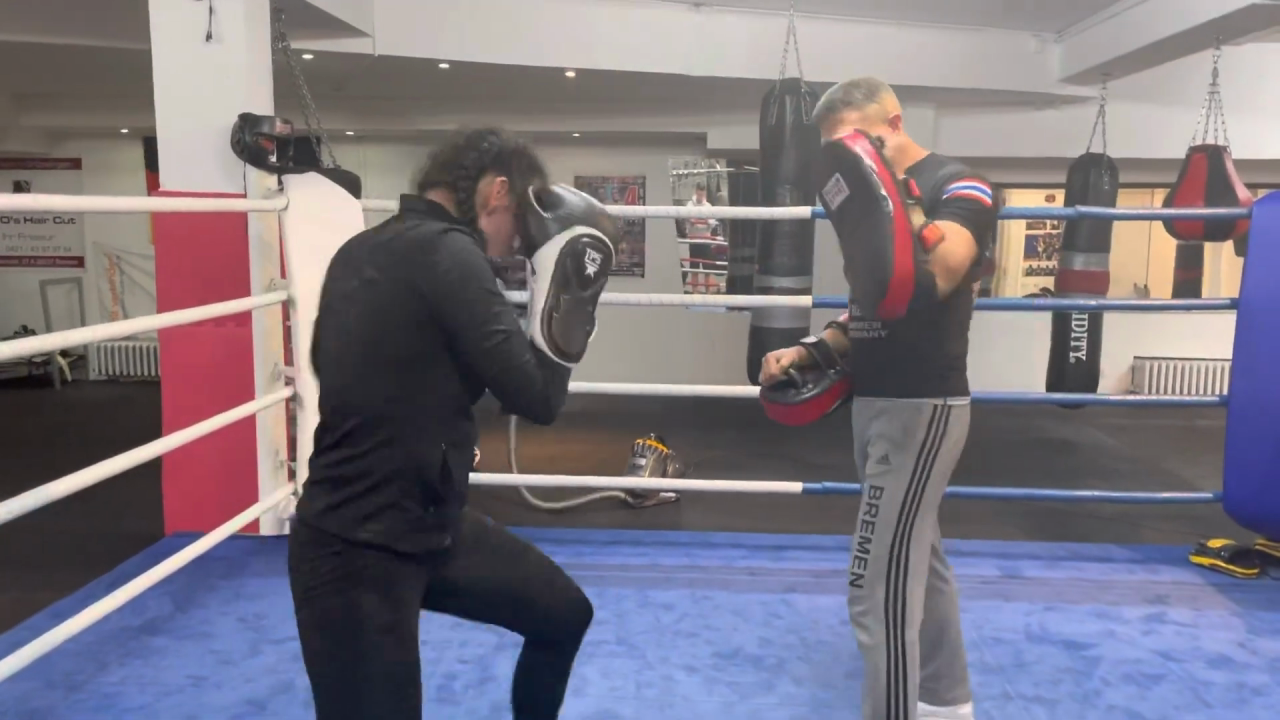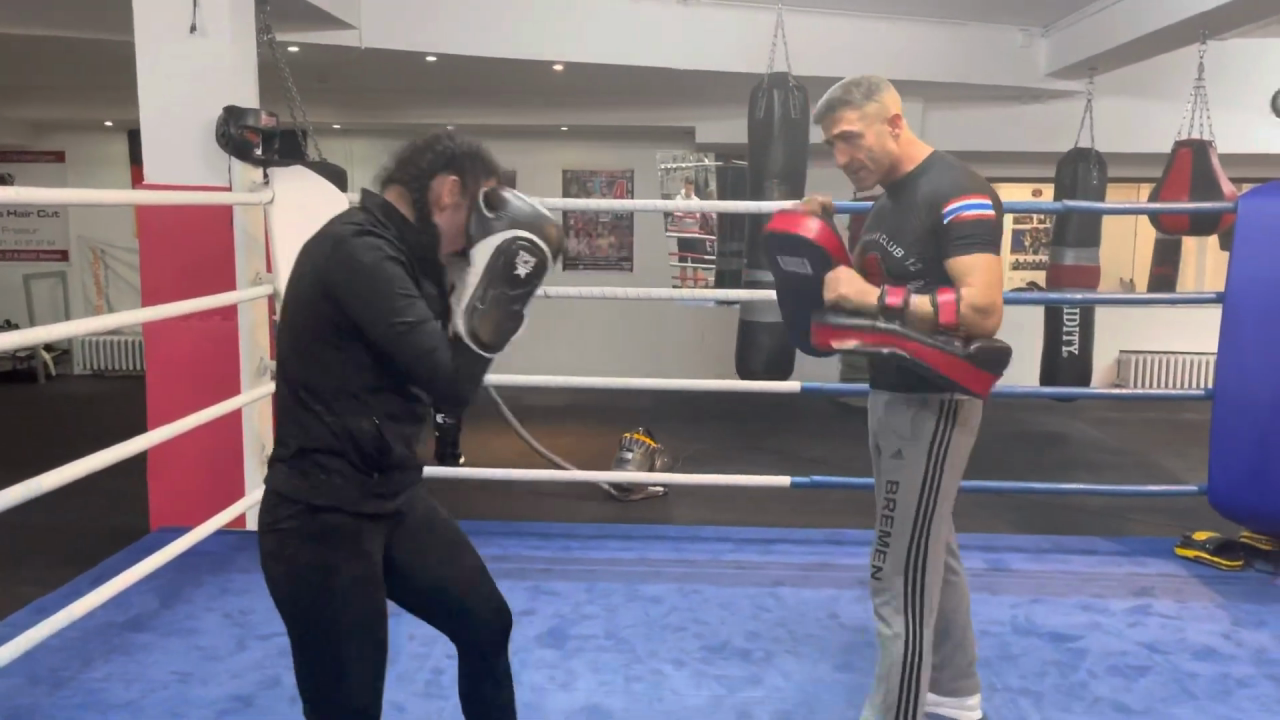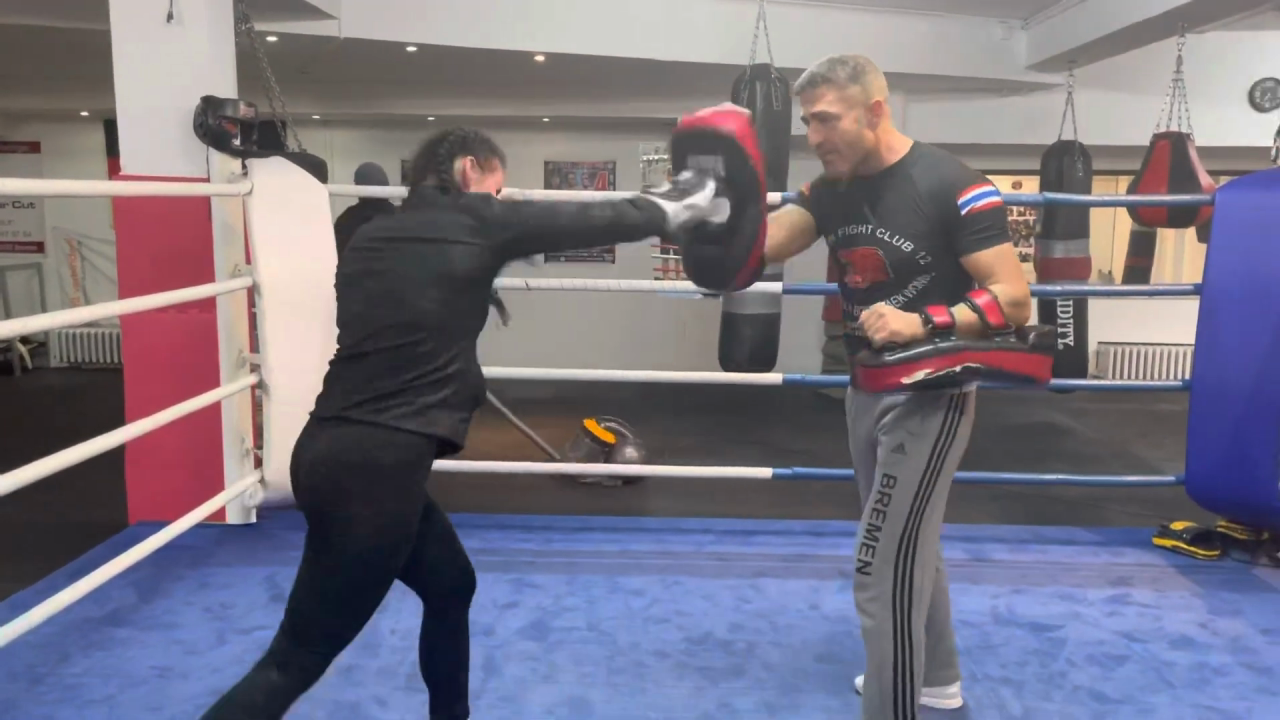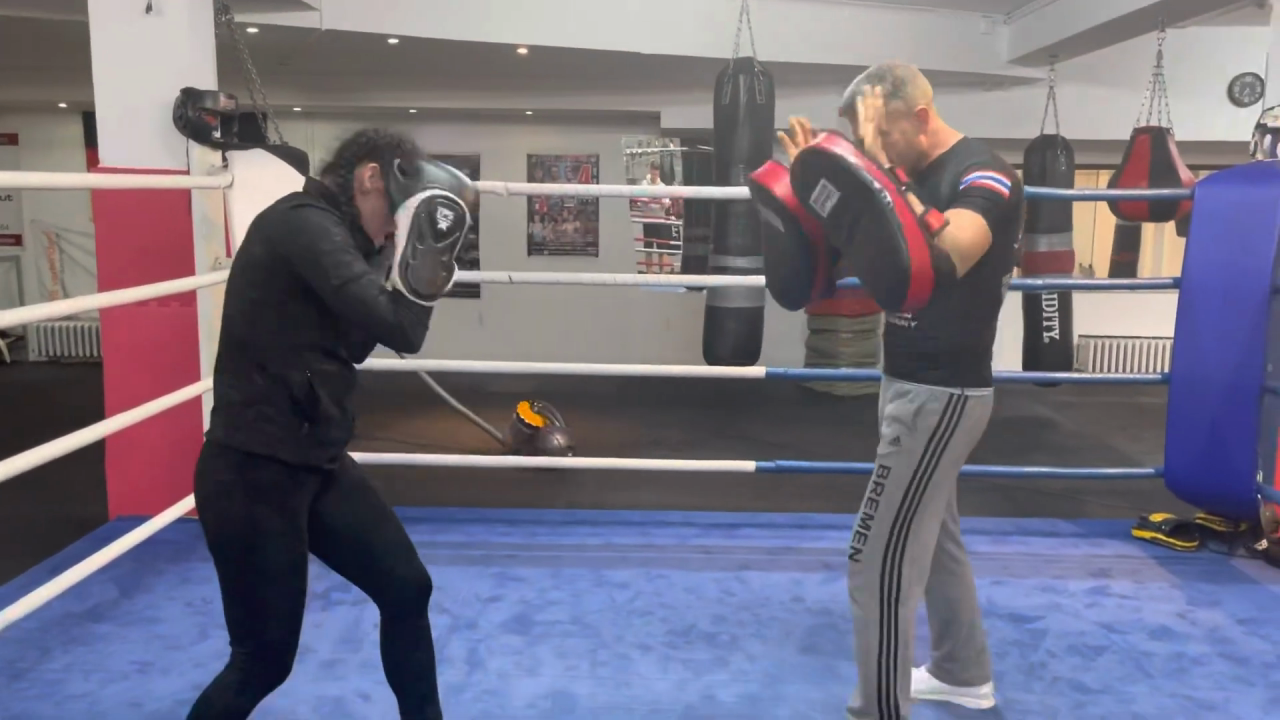
dt=0.5s
person 1, frame 1
left shoulder: (961, 189)
left elbow: (933, 277)
right wrist: (809, 353)
left hip: (921, 409)
right hip: (876, 405)
left knee: (878, 586)
right knee: (918, 563)
person 1, frame 2
left shoulder: (959, 195)
right shoulder: (888, 201)
left elbow: (982, 312)
right elbow: (871, 286)
left wrist: (874, 297)
left hip: (934, 404)
right hip: (894, 397)
left knee: (901, 575)
right knee: (929, 552)
person 1, frame 3
left shoulder: (955, 185)
right shoulder: (840, 185)
left elbow: (1016, 298)
right elbow: (758, 245)
left wrist: (919, 322)
left hip: (928, 400)
right hip: (867, 393)
left knee: (882, 569)
right knee: (906, 547)
person 1, frame 4
left shoulder: (984, 177)
right shoulder: (916, 178)
left elbow: (942, 255)
left wrist: (876, 162)
left hip: (942, 396)
right hip: (914, 386)
left knee: (877, 561)
right knee: (932, 538)
person 2, frame 1
left shoulder: (361, 254)
right shoulder: (437, 255)
right elbow: (537, 395)
right wrist: (569, 261)
right hip: (352, 548)
left knee: (562, 614)
person 2, frame 2
left shoulder: (393, 247)
right shoulder: (355, 250)
left elbow: (430, 349)
right elbow: (450, 381)
left wrist: (479, 271)
right wrist: (502, 268)
left hip: (386, 499)
right hip: (321, 518)
left knee: (487, 623)
person 2, frame 3
left shoulder: (368, 238)
right shoulder: (480, 220)
right elbow: (599, 222)
right wrist: (693, 196)
left hip: (339, 446)
right hip: (377, 461)
left knee: (451, 586)
right knee: (301, 655)
person 2, frame 4
left shoulder: (322, 229)
right shoulder: (302, 223)
left elbow: (355, 341)
right elbow: (399, 329)
left wrist: (385, 253)
right wrist: (430, 229)
left hip: (315, 461)
right hip: (252, 470)
left knee: (407, 589)
right knee: (264, 658)
